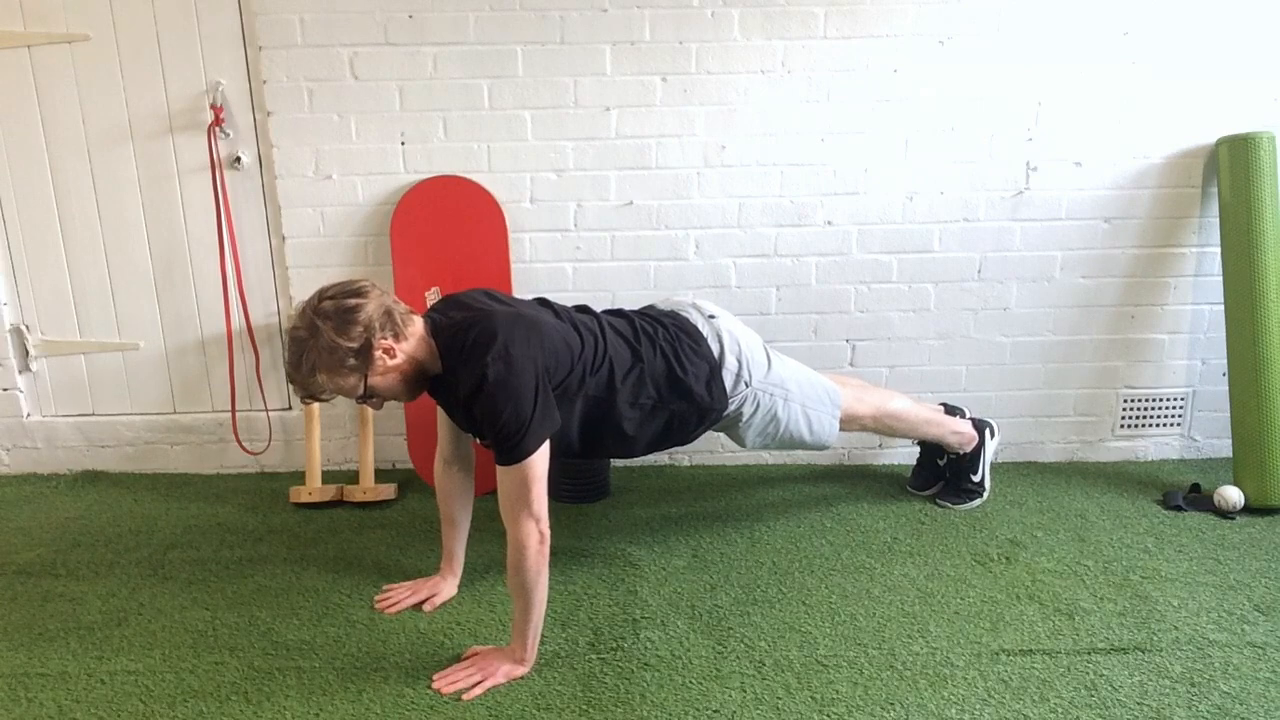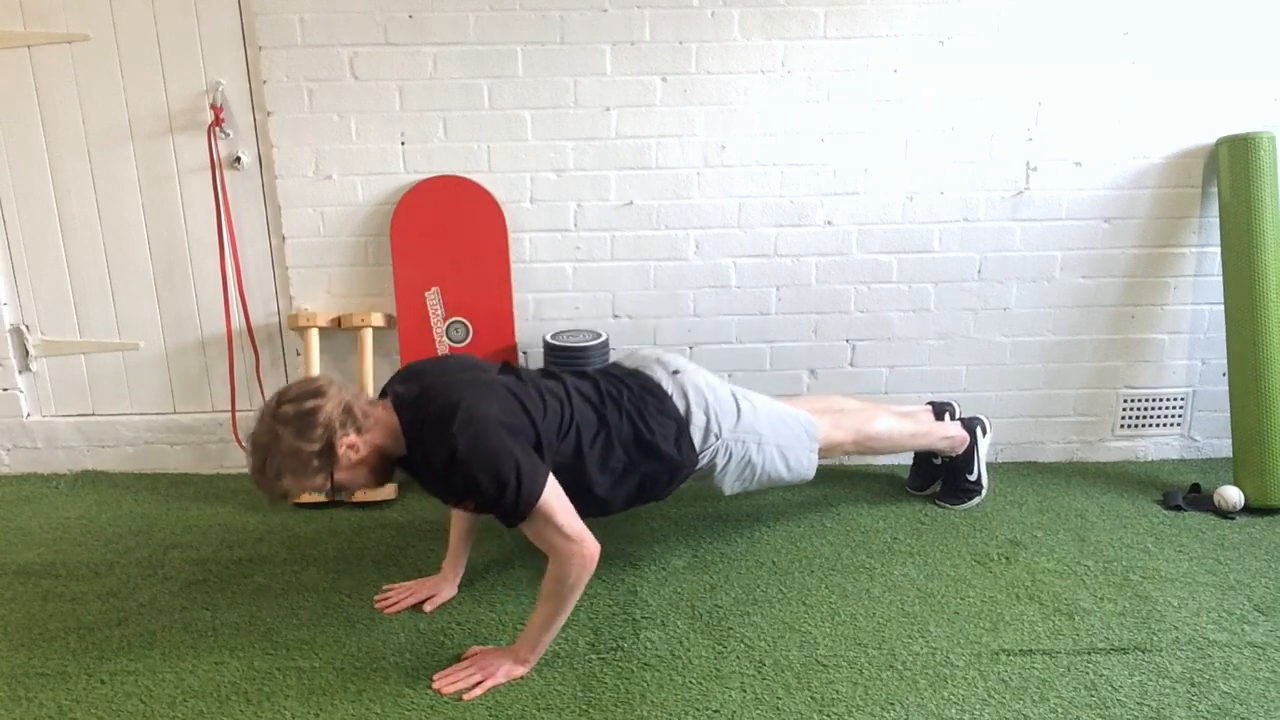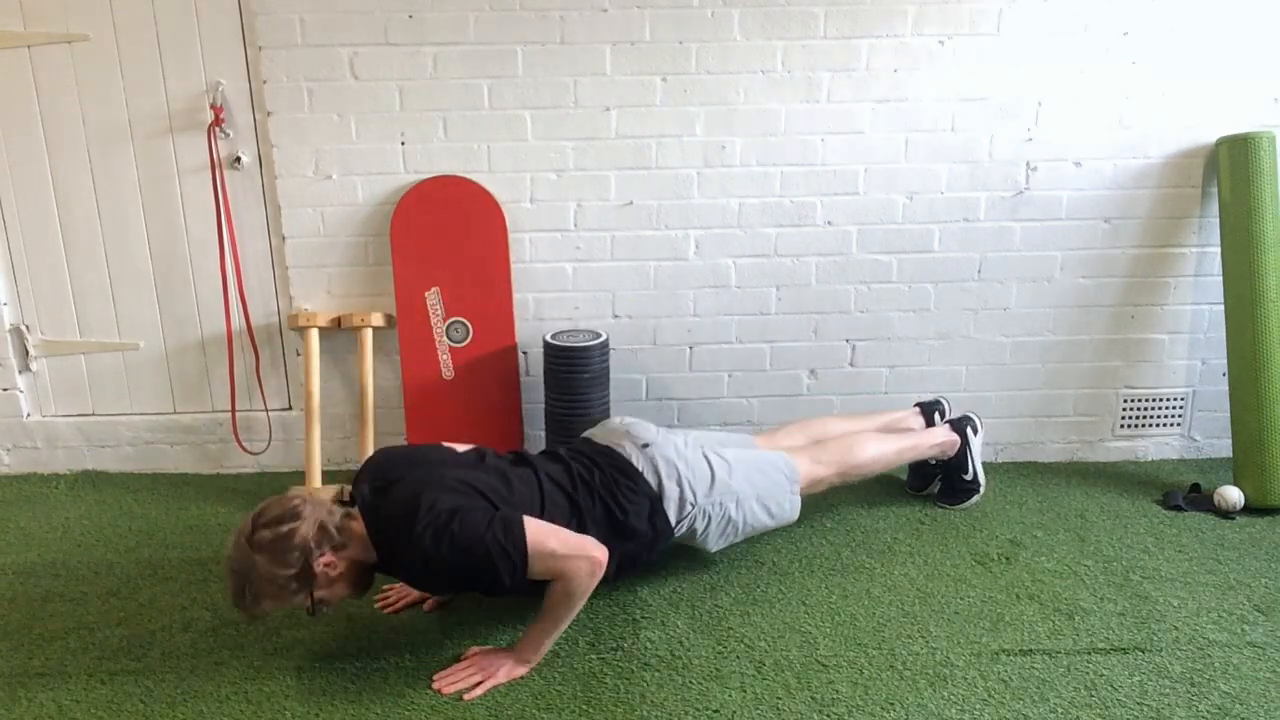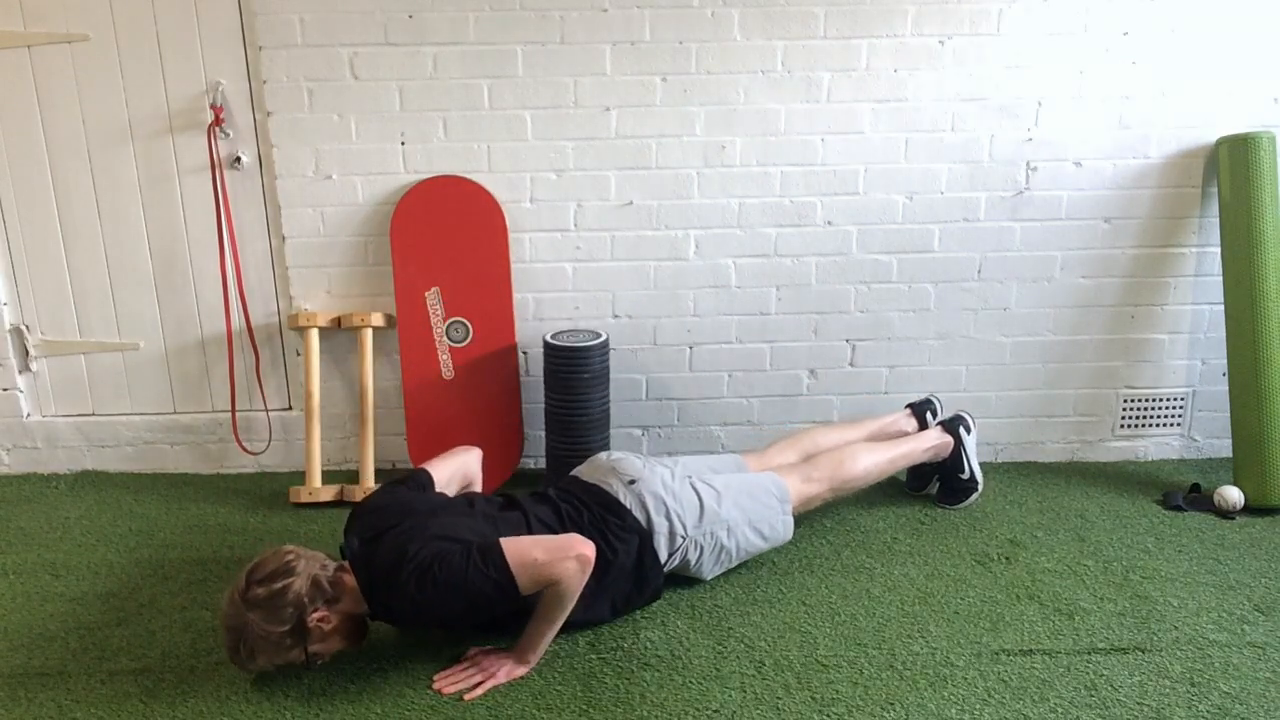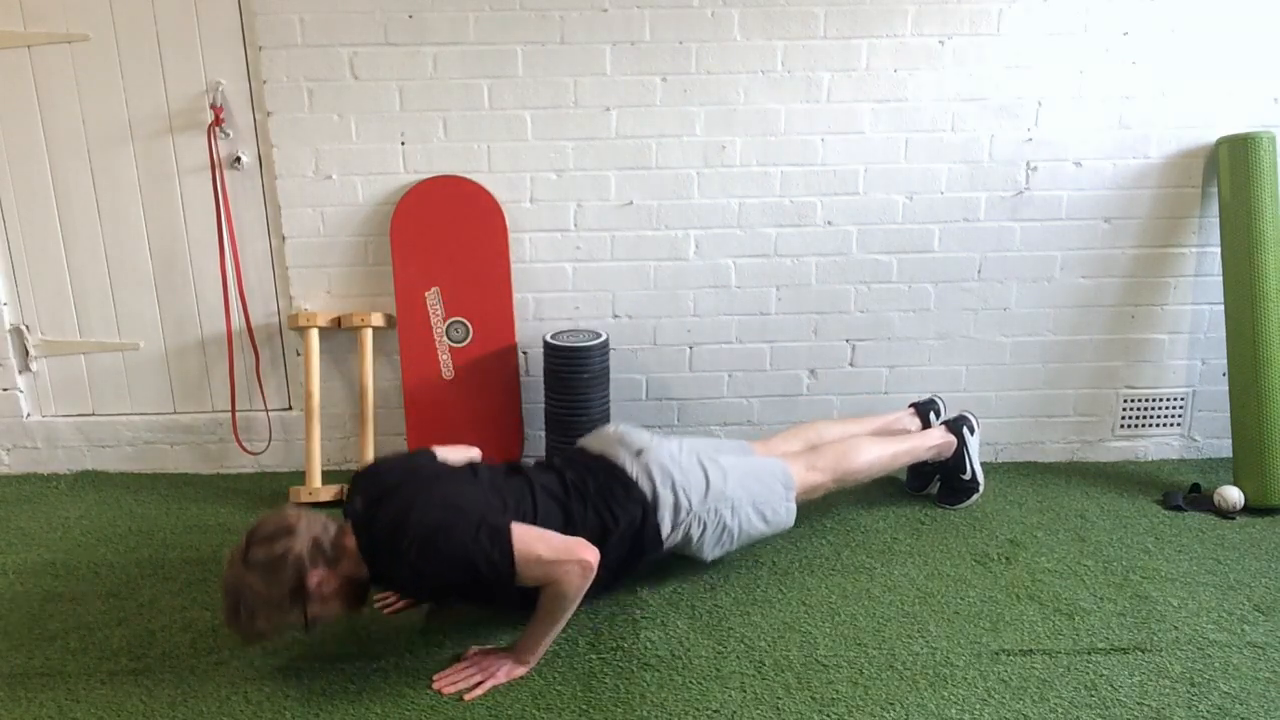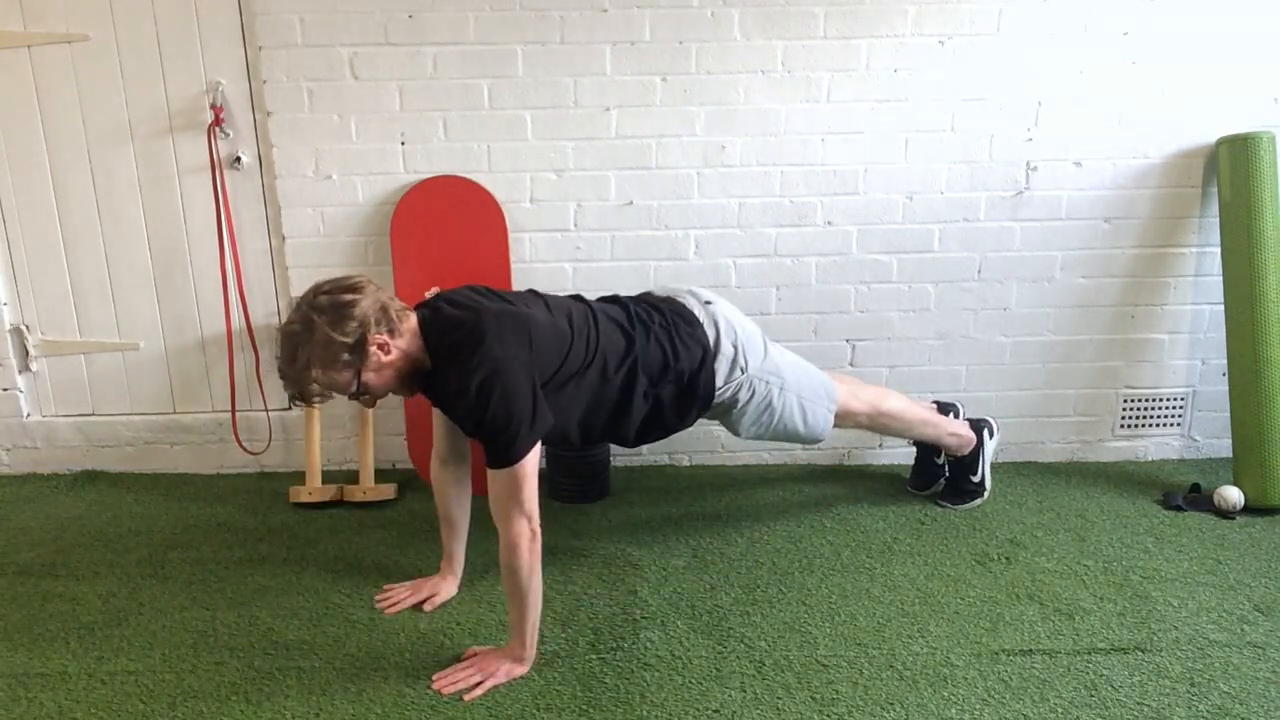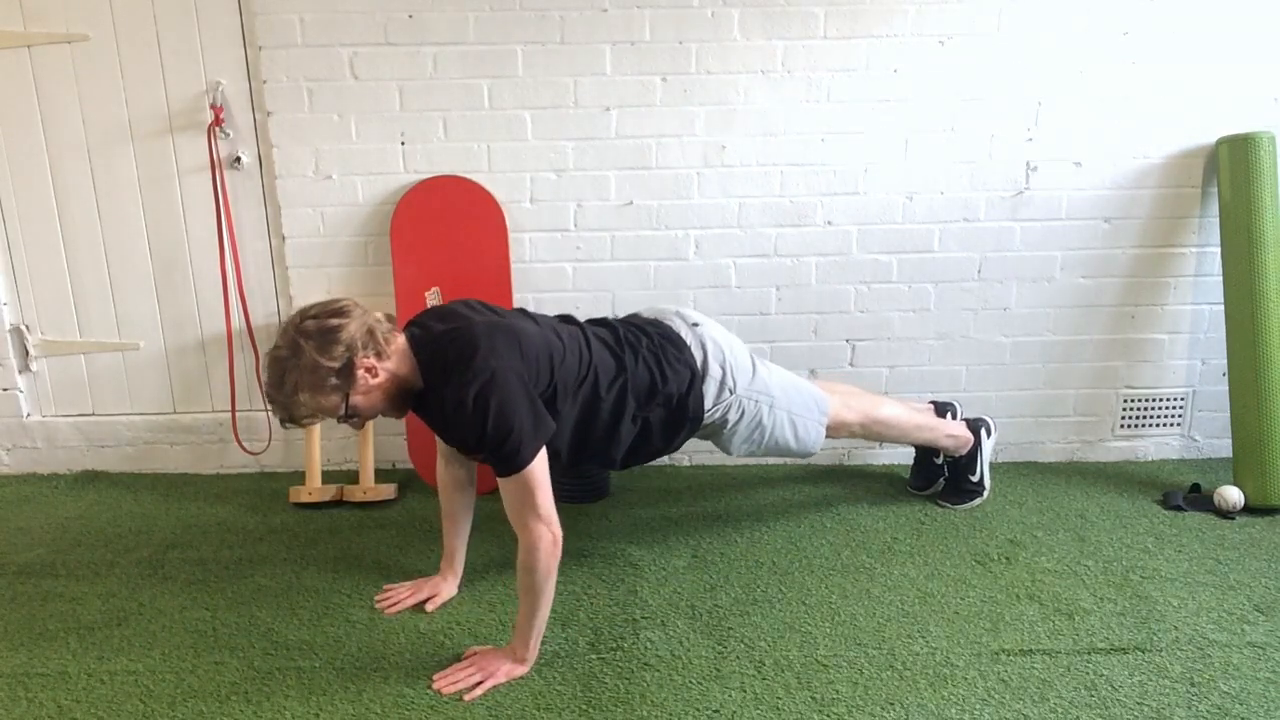
dt=0.7s
person 1, frame 1
left shoulder: (499, 367)
right shoulder: (441, 334)
left elbow: (529, 530)
right elbow: (453, 455)
left wrist: (518, 655)
right wrist: (448, 573)
left hip: (708, 364)
right hip: (670, 337)
left knee: (844, 411)
right knee: (829, 404)
left ankle: (966, 436)
right ankle: (945, 423)
person 1, frame 2
left shoulder: (466, 437)
right shoulder: (406, 400)
left elbow: (578, 550)
left wrist: (519, 657)
right wrist: (449, 575)
left hip: (680, 421)
right hip: (641, 386)
left knee: (827, 437)
right knee: (799, 422)
left ankle: (957, 438)
right ankle: (931, 415)
person 1, frame 3
left shoulder: (425, 535)
right shoulder: (377, 481)
left elbow: (587, 558)
left wrist: (522, 655)
left hip: (653, 493)
right hip: (616, 451)
left knee: (810, 471)
right knee: (776, 450)
left ankle: (948, 438)
right ankle: (919, 416)
person 1, frame 4
left shoulder: (416, 580)
right shoulder: (375, 521)
left elbow: (573, 557)
right elbow: (466, 456)
left wrist: (522, 657)
left hip: (649, 528)
right hip: (613, 481)
left knee: (803, 486)
right knee: (769, 466)
left ankle: (942, 440)
right ankle: (914, 419)
person 1, frame 5
left shoulder: (421, 540)
right shoulder: (371, 493)
left elbow: (578, 559)
left wrist: (520, 657)
left hip: (653, 497)
right hip: (612, 457)
left knee: (810, 475)
right knee: (773, 454)
left ankle: (946, 440)
right ankle: (915, 417)
person 1, frame 6
left shoulder: (490, 368)
right shoulder: (432, 331)
left elbow: (519, 527)
right elbow: (449, 457)
left wrist: (518, 654)
right wrist: (448, 573)
left hip: (705, 353)
right hip: (669, 328)
left knee: (836, 407)
right knee: (825, 401)
left ankle: (965, 440)
right ankle: (940, 419)
person 1, frame 7
left shoulder: (484, 384)
right shoulder: (423, 348)
left elbow: (540, 533)
right elbow: (456, 455)
left wrist: (519, 654)
right wrist: (449, 572)
left hip: (692, 372)
right hip: (655, 347)
left knee: (832, 417)
right knee: (813, 410)
left ankle: (963, 437)
right ankle: (935, 416)
